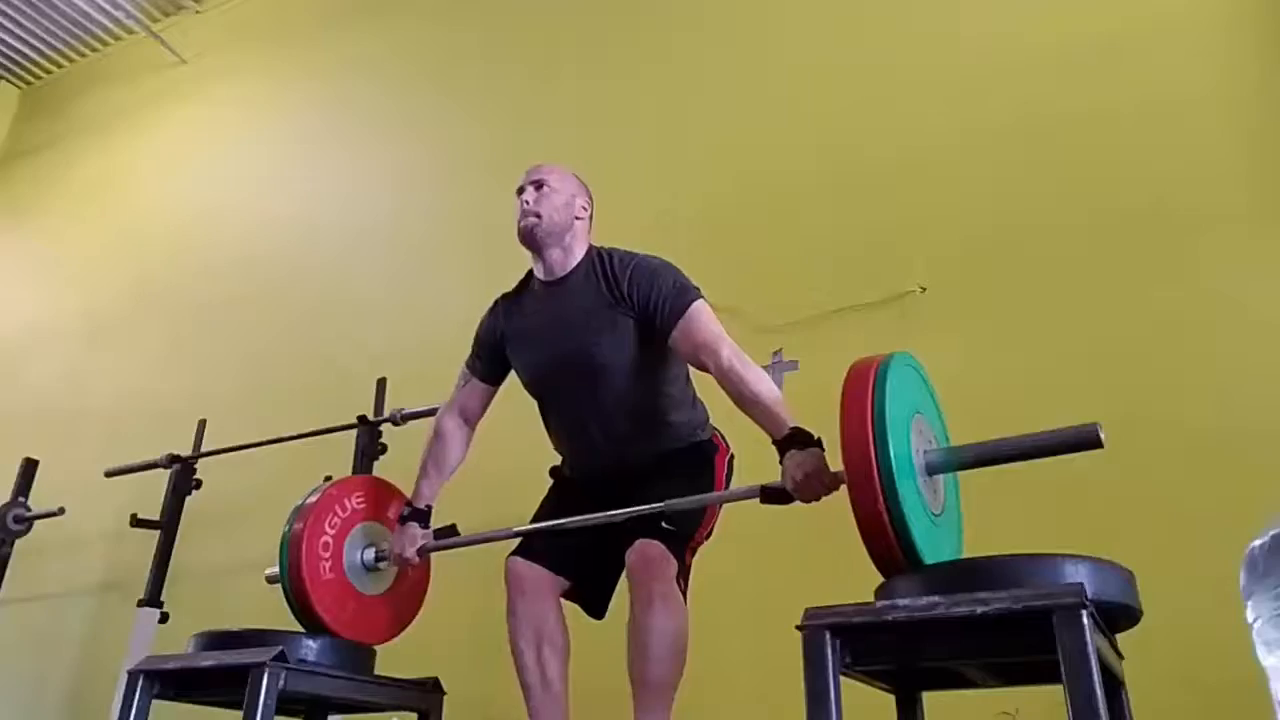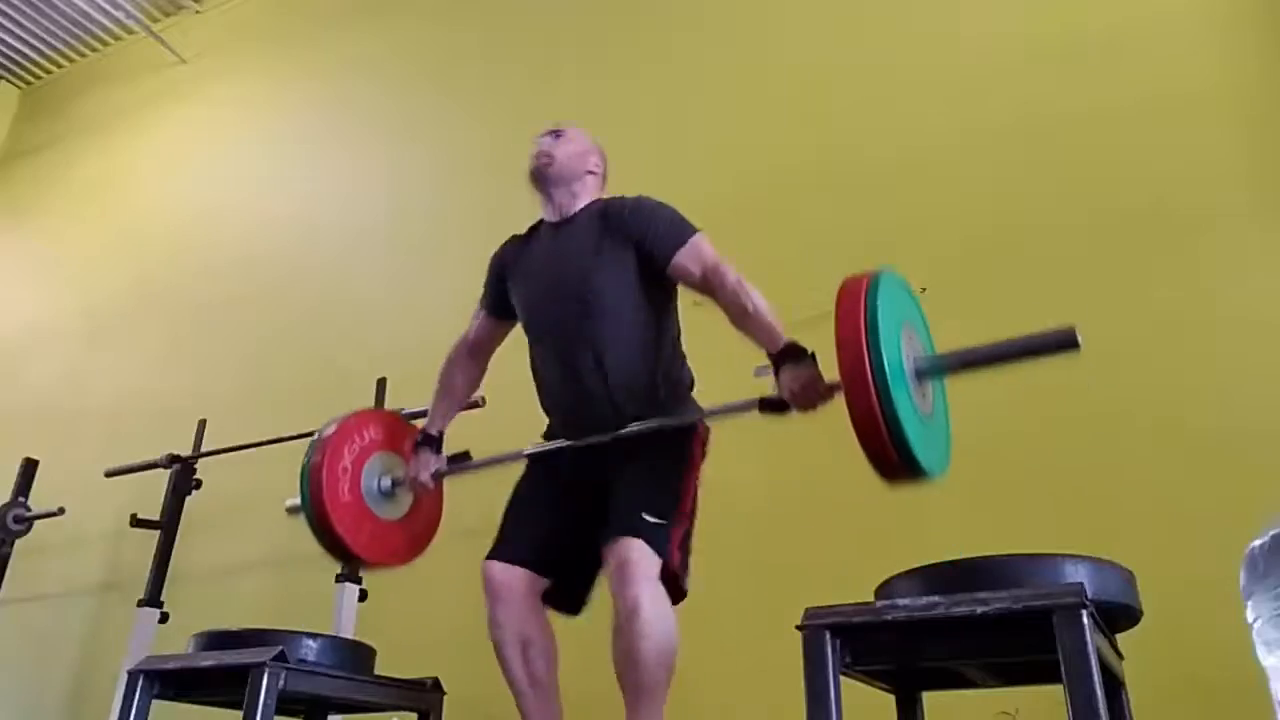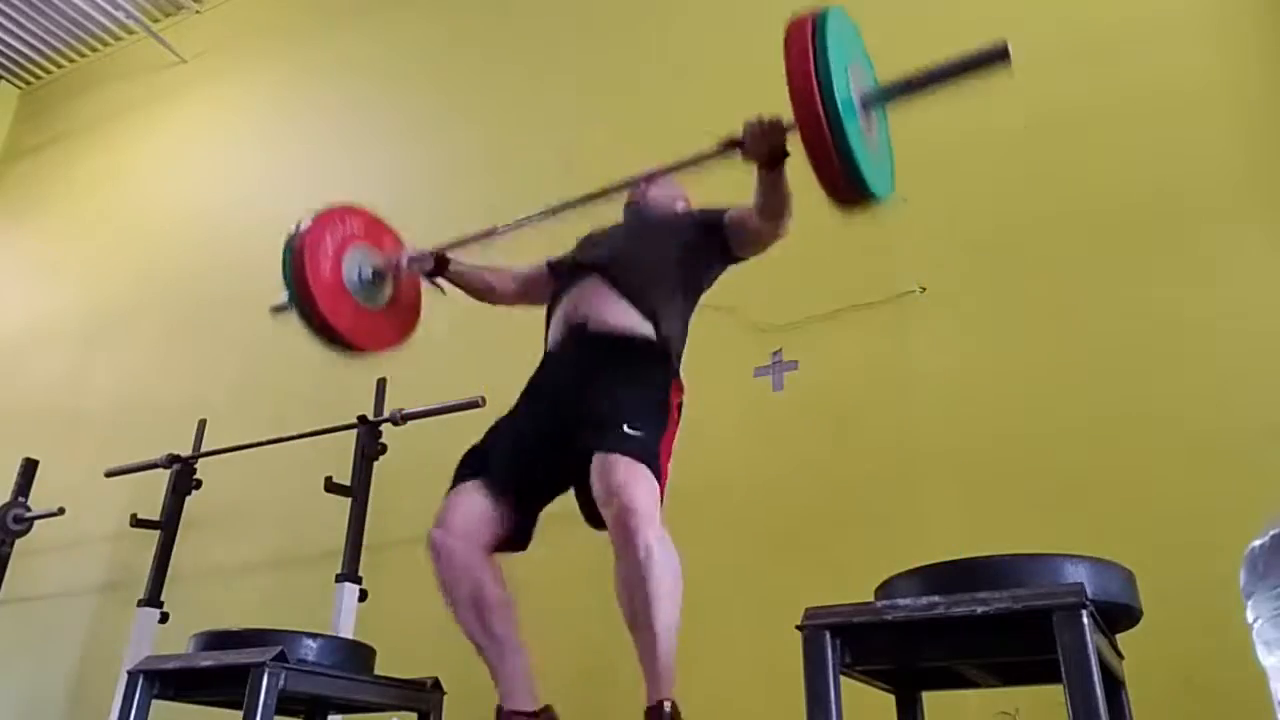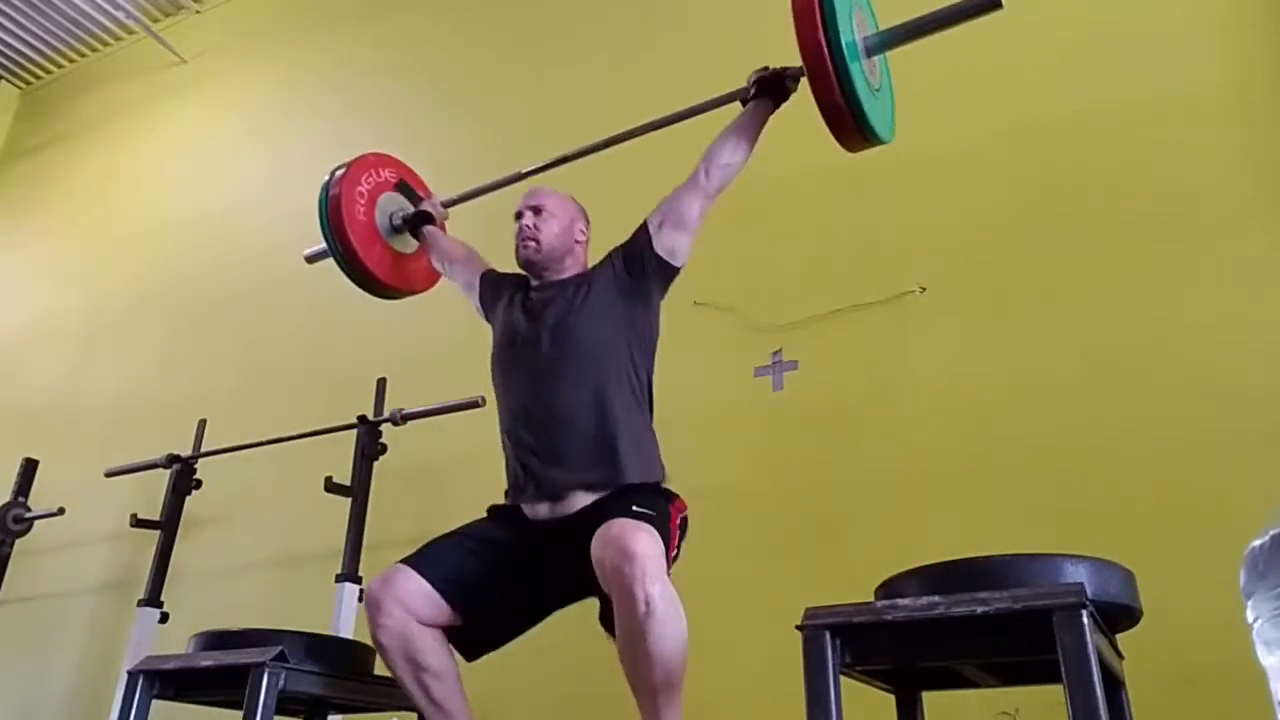
dt=0.3s
person 1, frame 1
left shoulder: (634, 277)
right shoulder: (507, 317)
left elbow: (723, 359)
right elbow: (458, 416)
left wrist: (794, 444)
right wrist: (417, 513)
left hip: (678, 460)
right hip: (589, 475)
left knee: (650, 566)
right knee: (527, 575)
person 1, frame 2
left shoulder: (633, 219)
right shoulder: (513, 258)
left elbow: (719, 278)
right elbow: (470, 350)
left wrist: (787, 357)
right wrist: (432, 439)
left hip: (656, 431)
right hip: (572, 445)
left knee: (632, 568)
right knee: (506, 580)
person 1, frame 3
left shoulder: (694, 229)
right shoulder: (592, 246)
left elbow: (765, 227)
right elbow: (511, 286)
left wrist: (770, 161)
right wrist: (437, 267)
left hip: (632, 364)
right hip: (555, 380)
left knee: (627, 499)
right knee: (457, 532)
person 1, frame 4
left shoulder: (626, 280)
right shoulder: (508, 300)
left elbow: (703, 185)
right elbow: (460, 265)
left wrist: (761, 105)
left hip: (623, 503)
right hip: (528, 526)
left knee: (631, 562)
right knee: (390, 600)
